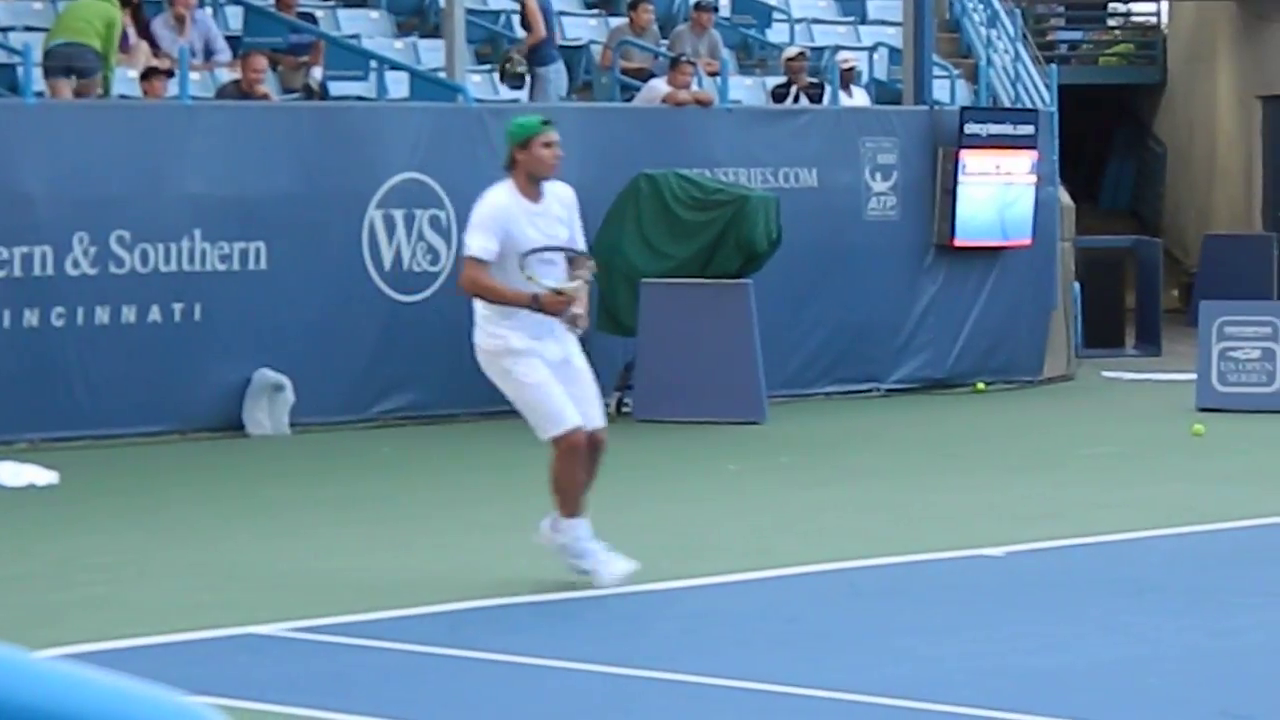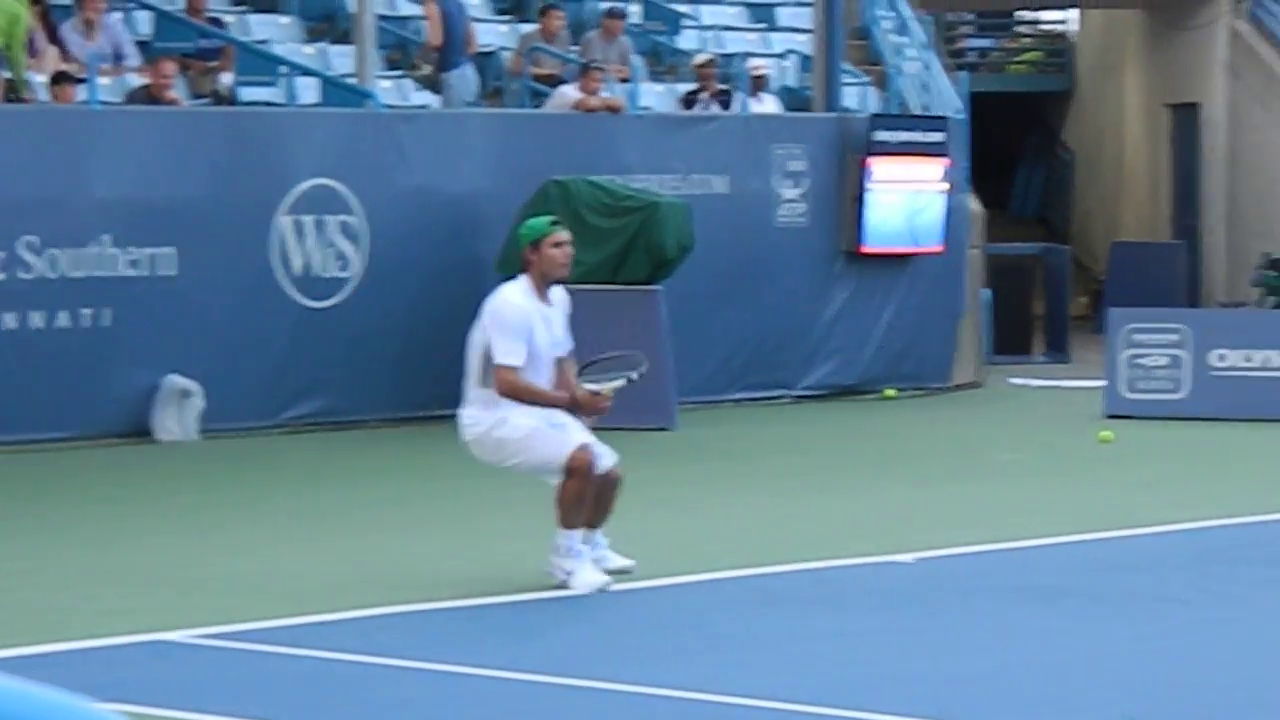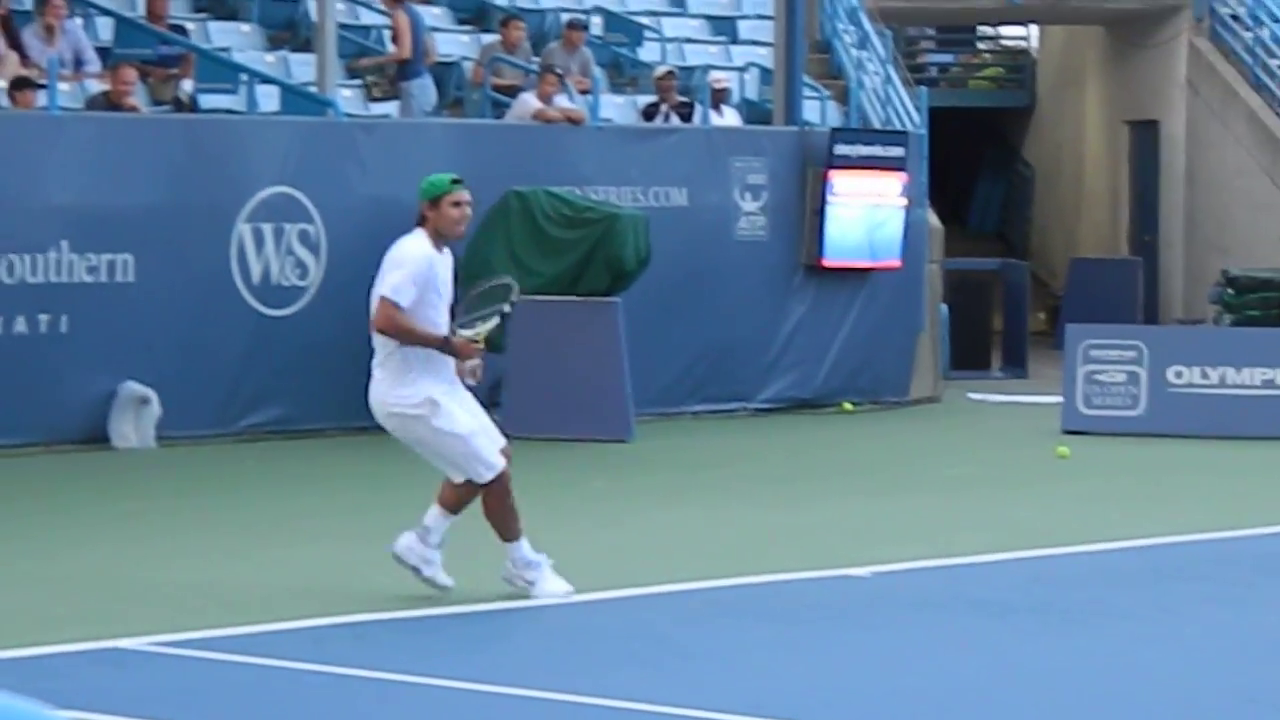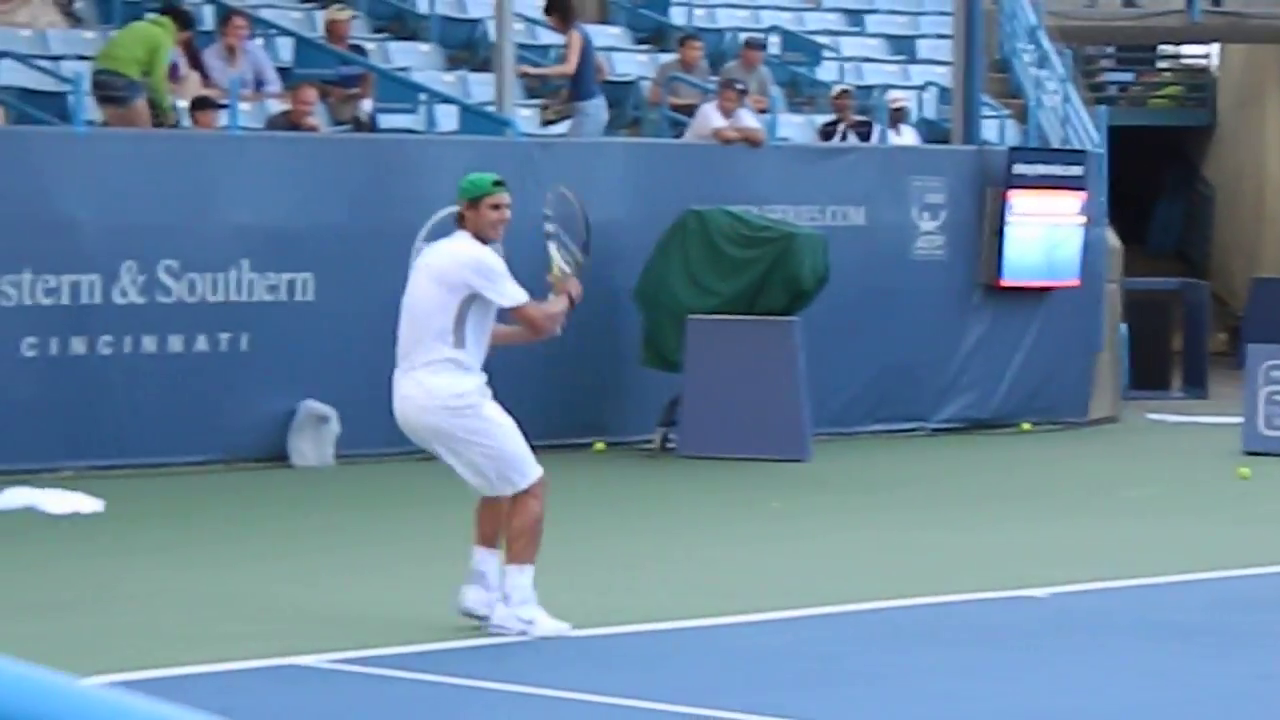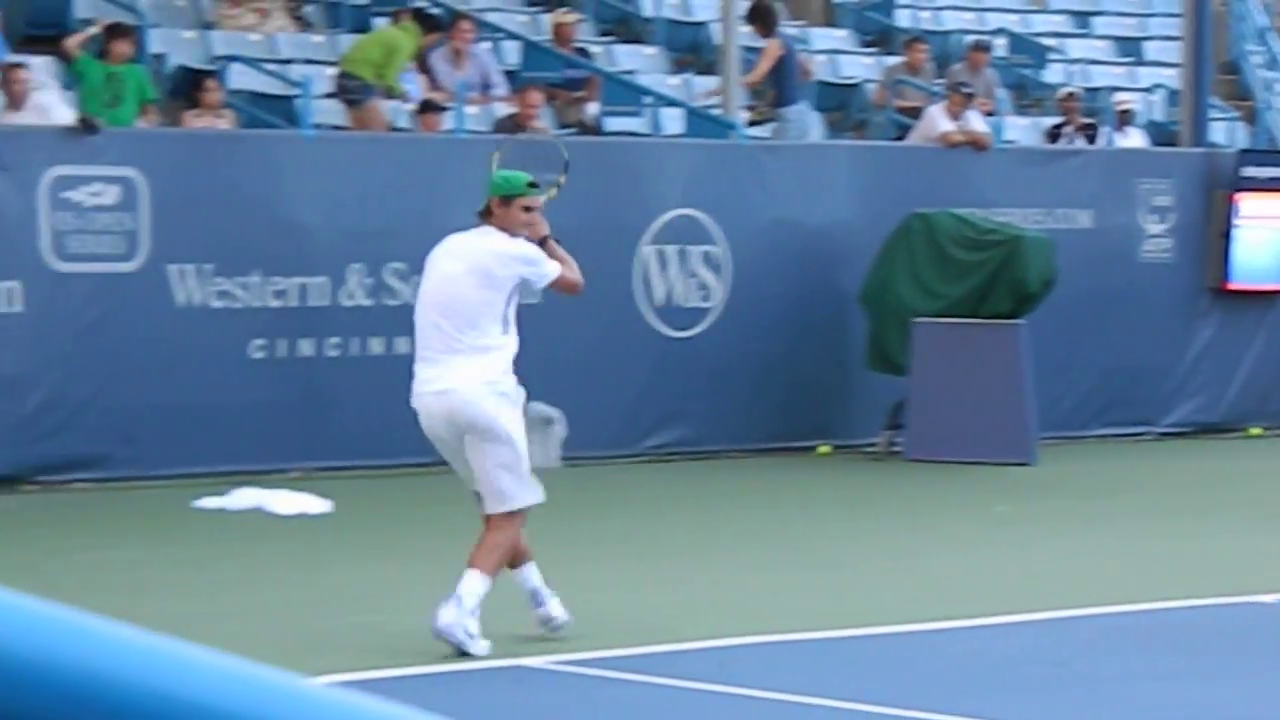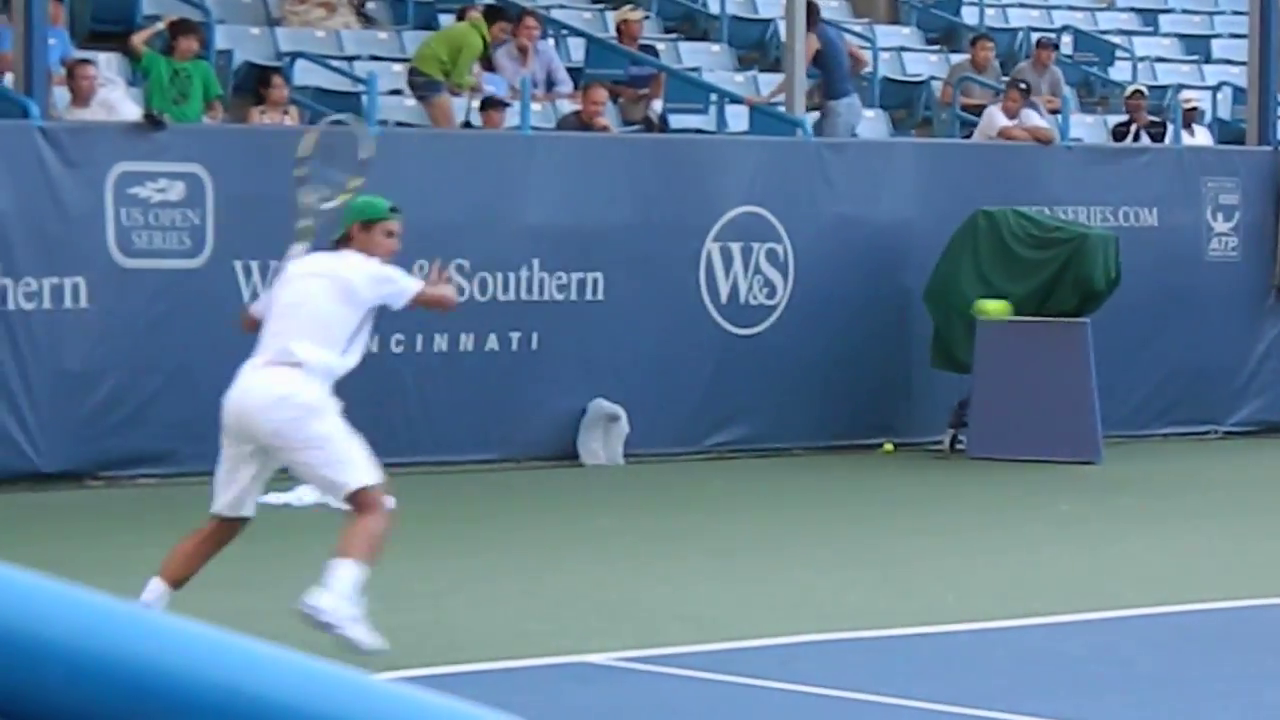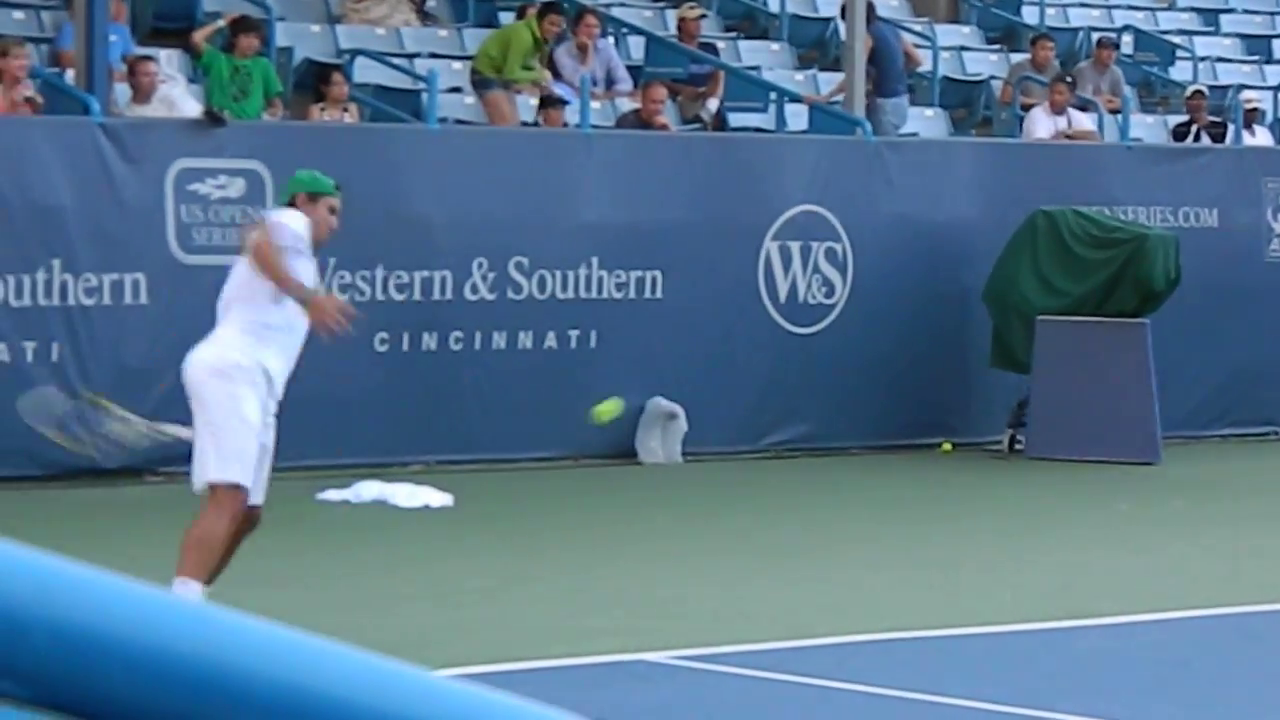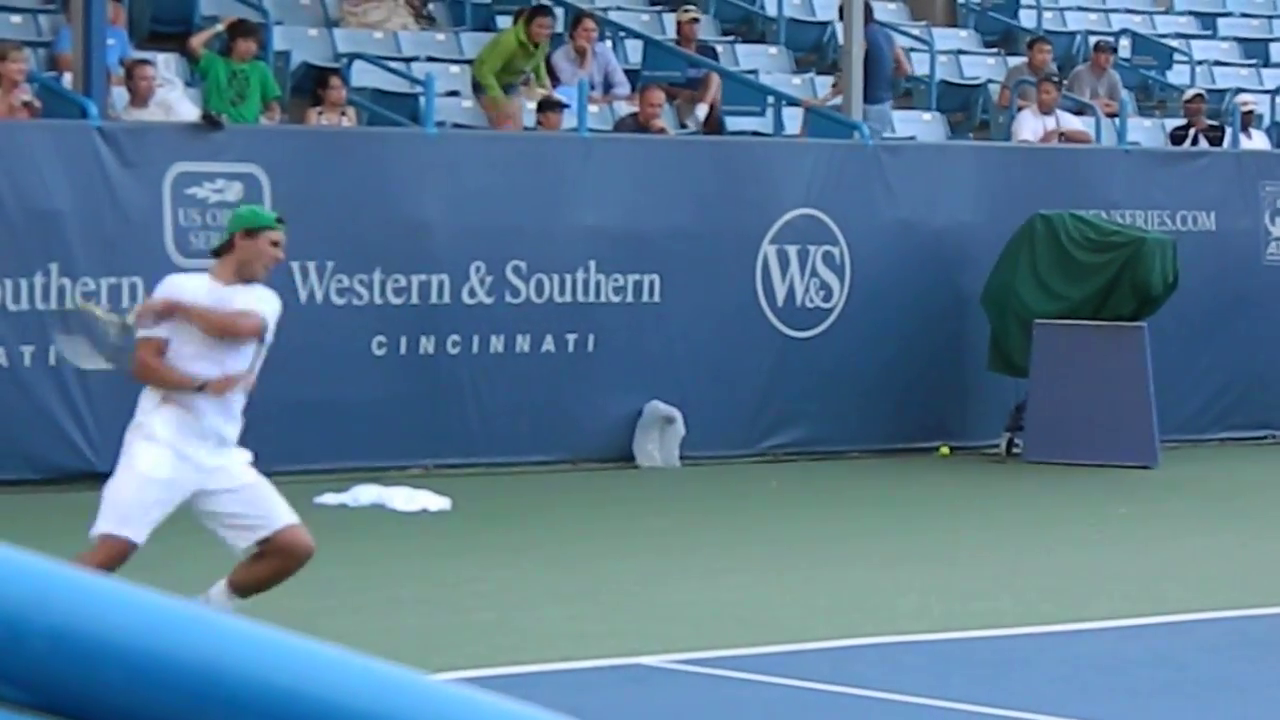
dt=0.3s
person 1, frame 1
left shoulder: (564, 197)
right shoulder: (495, 206)
right elbow: (471, 280)
left wrist: (577, 301)
right wrist: (536, 303)
left hip: (557, 337)
right hip: (510, 344)
left knee: (595, 439)
right knee: (573, 439)
left ankle: (563, 528)
right ankle: (581, 546)
person 1, frame 2
left shoulder: (558, 298)
right shoulder: (511, 305)
left elbow: (561, 360)
right elbow: (508, 384)
left wrist: (577, 400)
right wrist: (572, 404)
left hip: (531, 414)
right hip: (492, 422)
left knee: (609, 473)
right knee: (579, 460)
left ankle: (592, 545)
right ankle: (568, 557)
person 1, frame 3
left shoulder: (438, 255)
right shoulder: (415, 254)
right elbow: (383, 320)
left wrist: (458, 358)
right wrist: (446, 343)
left hip: (436, 386)
right hip: (413, 398)
left knee: (492, 458)
right knee: (495, 475)
left ankle: (422, 541)
right ankle: (526, 566)
person 1, frame 4
left shoulder: (437, 256)
right shoulder: (475, 259)
right elbow: (539, 322)
left wrist: (520, 334)
right wrist: (566, 296)
left hip: (412, 399)
right hip: (452, 398)
left knee: (498, 487)
right knee: (529, 491)
left ankle: (485, 588)
right ankle: (519, 607)
person 1, frame 5
left shoulder: (446, 249)
right shoulder: (515, 252)
right elbow: (574, 282)
right wrist: (547, 241)
left hip: (430, 397)
right hip: (484, 393)
left knee: (502, 504)
right knee: (507, 519)
left ankle: (540, 597)
right ankle: (460, 611)
person 1, frame 6
left shoulder: (298, 270)
right shoulder: (373, 273)
left elbow: (252, 321)
right elbow: (446, 299)
right wrist: (440, 281)
left hip: (243, 398)
right hip: (296, 403)
left knee: (227, 523)
right knee: (372, 505)
left ankle: (142, 613)
right ankle: (337, 597)
person 1, frame 7
left shoulder: (293, 260)
right shoulder: (289, 224)
right elbow: (260, 243)
right wrist: (307, 296)
left hip: (254, 383)
right hip: (232, 373)
left knee: (245, 515)
right knee: (227, 501)
person 1, frame 8
left shoulder: (266, 300)
right shoulder: (176, 285)
left elbow: (241, 329)
right elbow: (145, 361)
left wrist: (176, 308)
right wrist: (202, 386)
left hip: (220, 456)
right hip: (160, 443)
left knee: (297, 548)
right knee: (108, 553)
left ankle: (213, 608)
